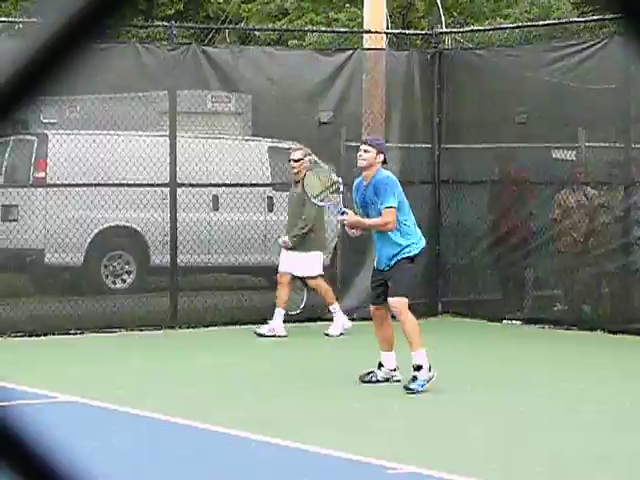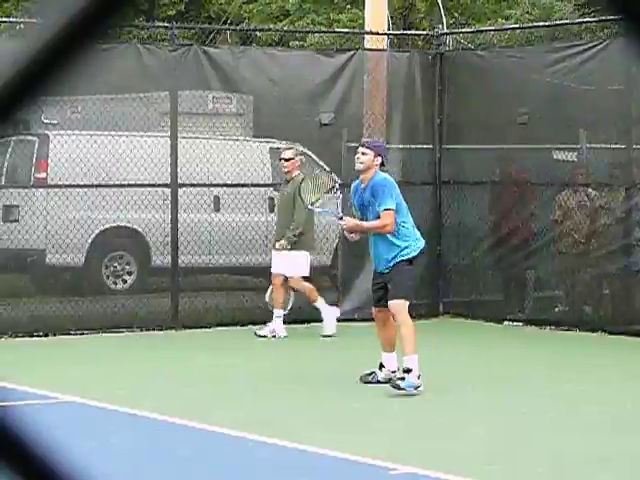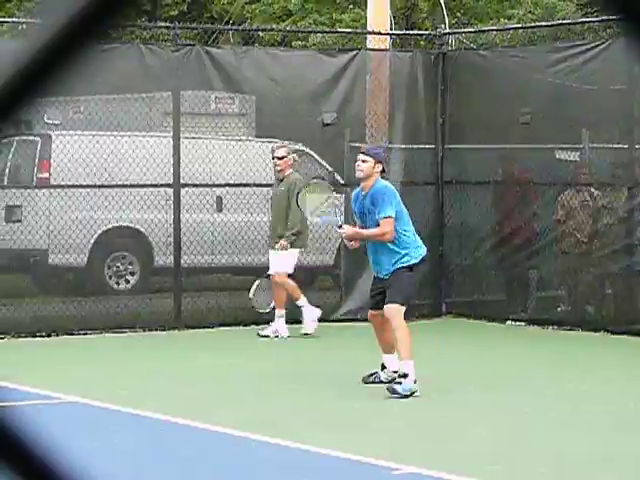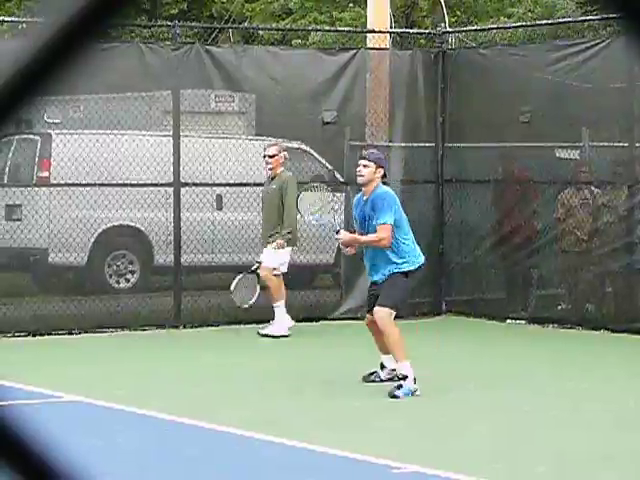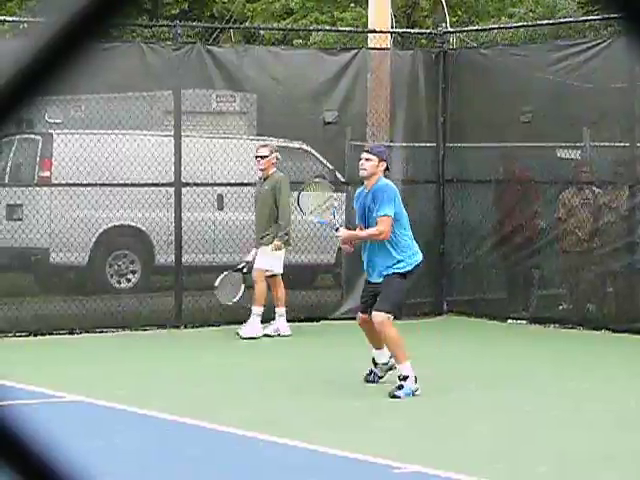
dt=0.1s
person 1, frame 1
left shoulder: (386, 181)
right shoulder: (358, 185)
left elbow: (389, 222)
left wrist: (358, 222)
right wrist: (354, 225)
left hip: (405, 252)
right hip: (383, 256)
left knee: (398, 305)
right knee: (378, 310)
left ankle: (423, 368)
right ankle: (388, 367)
person 1, frame 2
left shoulder: (383, 183)
right shoulder: (356, 188)
left elbow: (387, 224)
left wrist: (356, 225)
right wrist: (354, 229)
left hip: (404, 253)
right hip: (382, 258)
left knee: (397, 308)
right knee: (380, 312)
left ankle: (412, 373)
right ankle: (389, 368)
person 1, frame 3
left shoulder: (383, 190)
right shoulder: (358, 196)
left elbow: (387, 233)
left wrist: (356, 233)
right wrist: (353, 237)
left hip: (406, 260)
right hip: (383, 265)
left knee: (392, 312)
right knee: (375, 315)
left ankle: (408, 377)
right ankle: (391, 368)
person 1, frame 4
left shoulder: (384, 196)
right shoulder: (358, 201)
left elbow: (384, 239)
left wrist: (354, 240)
right wrist: (351, 242)
left hip: (403, 266)
right hip: (379, 269)
left knee: (382, 315)
right knee: (372, 320)
left ankle: (408, 378)
right ankle: (390, 367)
person 1, frame 5
left shoulder: (385, 189)
right shoulder: (360, 194)
left elbow: (383, 232)
left wrist: (351, 235)
right wrist: (351, 239)
left hip: (399, 266)
right hip: (375, 268)
left knee: (380, 318)
right knee: (365, 318)
left ankle: (408, 378)
right ankle: (385, 360)
person 2, frame 1
right shoulder: (295, 185)
left elbow: (310, 216)
left wrist: (291, 236)
left hip: (308, 244)
right hip: (293, 245)
left knee: (314, 281)
right knee: (282, 279)
left ankle: (340, 319)
right ankle: (277, 323)
person 2, frame 2
left shoulder: (302, 183)
right shoulder: (285, 184)
left elbow: (301, 216)
left wrist: (288, 239)
left hip: (297, 244)
right hip: (283, 244)
left knee: (295, 282)
right knee: (277, 281)
left ankle: (327, 311)
right ankle: (277, 325)
person 2, frame 3
left shoulder: (296, 181)
right shoulder: (278, 183)
left elbow: (296, 213)
left wrist: (287, 238)
left hip: (289, 242)
right hip: (277, 242)
left knee: (279, 278)
right knee: (276, 280)
left ankle: (308, 310)
right ankle: (279, 324)
person 2, frame 4
left shoulder: (288, 179)
right shoulder: (269, 181)
left elbow: (291, 210)
left wrist: (284, 236)
left hip: (281, 239)
right hip: (270, 239)
left knee: (266, 273)
right knee: (275, 278)
left ankle: (282, 317)
right ankle: (281, 322)
person 2, frame 5
left shoulder: (280, 180)
right shoulder: (261, 182)
left elbow: (284, 211)
left wrist: (280, 237)
right wrist: (258, 239)
left hip: (274, 240)
right hip: (265, 240)
left knee: (259, 275)
right knee: (273, 279)
left ankle: (255, 322)
right ankle: (281, 322)
person 3, frame 1
left shoulder: (522, 185)
right shoulder: (496, 187)
right elbow: (492, 211)
left hip: (519, 235)
right hip: (501, 235)
left knee: (519, 273)
right knee: (504, 273)
left ankle: (519, 307)
right ankle: (509, 307)
person 3, frame 2
left shoulder: (523, 186)
right shoulder: (498, 188)
right elbow: (494, 211)
left hip: (520, 235)
right hip: (502, 237)
left knee: (519, 273)
right knee: (506, 273)
left ankle: (520, 308)
right ankle: (510, 308)
person 3, frame 3
left shoulder: (526, 186)
right shoulder: (501, 188)
right elbow: (498, 211)
left hip: (523, 235)
right hip: (505, 236)
left knee: (523, 273)
right knee: (509, 273)
left ankle: (523, 308)
right ankle: (513, 308)
person 3, frame 4
left shoulder: (526, 184)
right shoulder: (501, 186)
right elbow: (499, 209)
left hip: (524, 233)
right hip: (506, 234)
left knee: (525, 271)
right knee: (510, 271)
left ankle: (523, 306)
right ankle: (513, 307)
person 3, frame 5
left shoulder: (527, 185)
right shoulder: (502, 186)
right elbow: (500, 209)
left hip: (525, 233)
right hip: (507, 234)
left knee: (526, 271)
right knee: (511, 272)
left ankle: (525, 306)
right ankle: (515, 306)
person 4, frame 1
left shoulder: (593, 195)
right shoulder: (562, 196)
left elbow: (596, 217)
right elbow: (556, 221)
right wrist: (556, 241)
left hip: (586, 245)
right hip: (565, 246)
left knee: (586, 280)
right knee: (566, 280)
left ankle: (588, 306)
right ankle: (570, 308)
person 4, frame 2
left shoulder: (593, 196)
right shoulder: (562, 197)
left elbow: (597, 218)
right elbow: (557, 222)
right wrist: (558, 242)
left hip: (587, 246)
right hip: (566, 247)
left knee: (587, 281)
right knee: (567, 282)
left ankle: (589, 306)
right ankle: (569, 307)
person 4, frame 3
left shoulder: (596, 196)
right shoulder: (565, 197)
left elbow: (600, 218)
right elbow: (559, 222)
right wrist: (560, 242)
left hip: (590, 246)
right hip: (569, 247)
left knee: (589, 281)
right knee: (569, 281)
left ankle: (592, 307)
right ankle: (573, 310)
person 4, frame 4
left shoulder: (596, 194)
right shoulder: (565, 195)
right elbow: (559, 220)
right wrist: (560, 241)
left hip: (590, 244)
right hip: (569, 246)
left knee: (589, 279)
right knee: (569, 280)
left ankle: (591, 305)
right ankle: (573, 307)
person 4, frame 5
left shoulder: (597, 194)
right shoulder: (566, 195)
left elbow: (601, 216)
right elbow: (561, 221)
right wrist: (562, 241)
left hip: (591, 244)
right hip: (570, 245)
left knee: (591, 279)
right knee: (571, 280)
left ankle: (593, 305)
right ankle: (574, 307)
